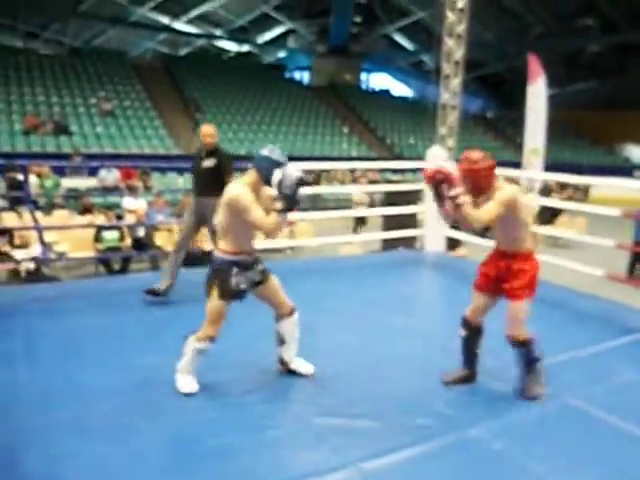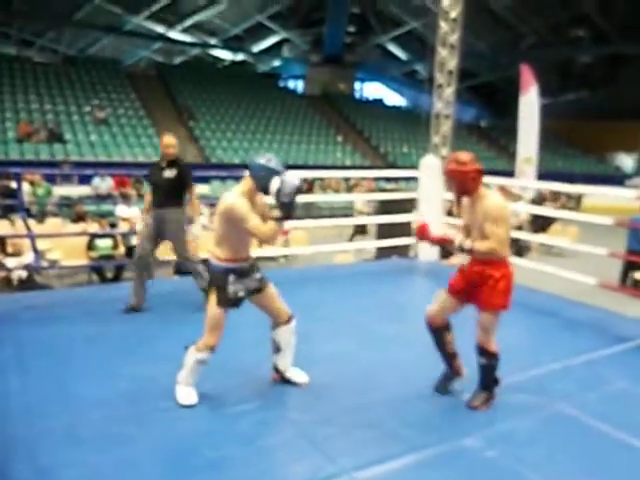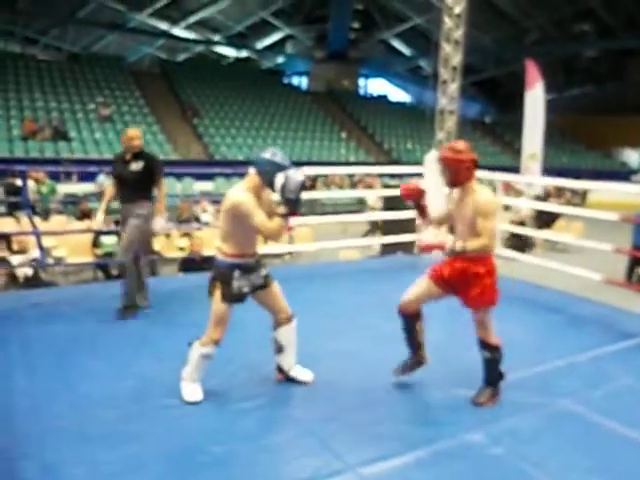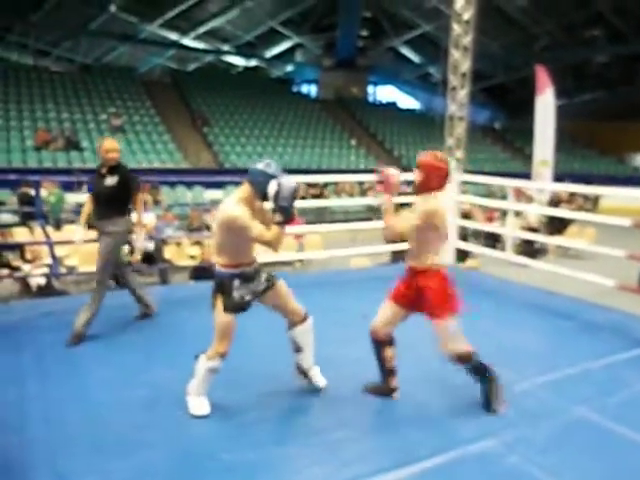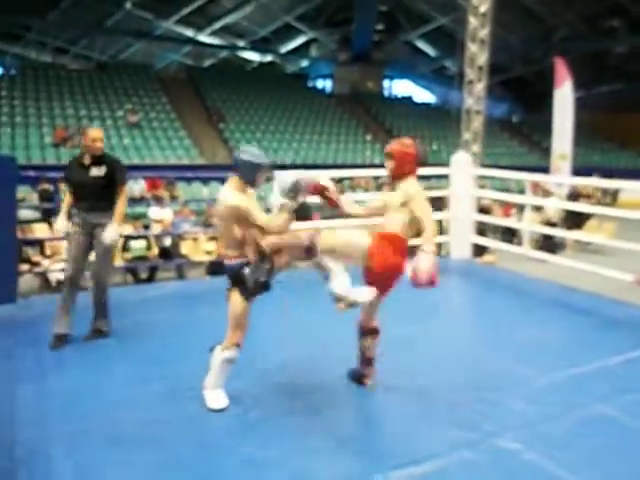
dt=0.3s
person 1, frame 1
left shoulder: (508, 194)
right shoulder: (482, 194)
left elbow: (475, 221)
right elbow: (451, 217)
left wrist: (456, 192)
right wrist: (438, 189)
left hip: (521, 265)
right hip: (497, 258)
left knee: (515, 330)
right knee: (471, 319)
left ankle: (531, 370)
right ankle: (469, 369)
person 1, frame 2
left shoulder: (494, 204)
right shoulder: (467, 202)
left elbow: (496, 248)
left wrist: (456, 241)
right wrist: (438, 236)
left hip: (494, 273)
right hip: (472, 268)
left knee: (485, 338)
right knee: (434, 318)
left ankle: (487, 389)
right ankle: (453, 367)
person 1, frame 3
left shoulder: (484, 199)
right shoulder: (456, 194)
left elbow: (487, 244)
right elbow: (438, 222)
left wrist: (447, 246)
right wrist: (419, 205)
left hip: (478, 270)
right hip: (454, 264)
left knee: (483, 331)
right knee: (407, 304)
left ankle: (492, 385)
right ankle: (417, 354)
person 1, frame 4
left shoulder: (429, 204)
right shoulder: (427, 202)
left elbow: (394, 231)
left wrist: (387, 196)
left hip: (430, 280)
right hip: (414, 277)
left knee: (453, 347)
right knee: (378, 329)
left ankle: (487, 380)
right ankle: (389, 383)
person 1, frame 5
left shoulder: (411, 189)
right shoulder: (400, 191)
left elbow: (428, 224)
right elbow: (360, 211)
left wrist: (426, 255)
right wrist: (333, 196)
left hip: (385, 251)
right hip: (391, 258)
left knee: (319, 238)
right knee: (368, 318)
right ankle: (365, 371)
person 2, frame 1
left shoulder: (262, 190)
right shoulder: (238, 194)
left elbow: (276, 222)
right elbow: (269, 229)
left wrist: (287, 198)
right wrist: (284, 200)
left hip: (250, 260)
right hip: (227, 265)
left knee: (286, 309)
right knee: (210, 331)
left ankle: (288, 360)
right ankle: (185, 370)
person 2, frame 2
left shoulder: (257, 197)
right shoulder: (234, 202)
left elbow: (271, 229)
right elbow: (266, 237)
left wrist: (284, 205)
right wrist: (283, 208)
left hip: (247, 267)
right hip: (224, 273)
left knee: (285, 316)
right knee: (210, 340)
left ankle: (282, 368)
right ankle: (185, 382)
person 2, frame 3
left shoulder: (262, 193)
right shoulder: (240, 198)
left elbow: (275, 223)
right elbow: (273, 233)
left wrist: (289, 203)
right wrist: (288, 204)
left hip: (253, 263)
right hip: (230, 269)
left knee: (285, 315)
right knee: (214, 334)
left ankle: (286, 367)
right ankle: (190, 379)
person 2, frame 4
left shoulder: (253, 201)
right shoulder: (233, 213)
left elbow: (270, 230)
right elbow: (272, 241)
left wrist: (281, 208)
right wrist: (282, 211)
left hip: (254, 271)
right hip: (231, 280)
left knee: (299, 315)
right knee: (220, 347)
left ankle: (305, 367)
right ankle: (196, 392)
person 2, frame 5
left shoulder: (244, 191)
right shoulder: (232, 202)
right elbow: (275, 229)
right wrist: (289, 203)
left hip: (257, 257)
right hip: (242, 268)
right knee: (234, 338)
left ankle: (341, 289)
right ankle: (213, 386)
person 3, frame 1
left shoulder: (222, 157)
right shoulder: (199, 156)
left hip: (214, 204)
right hip: (196, 204)
right knee: (180, 244)
right ankle: (164, 287)
person 3, frame 2
left shoulder: (182, 168)
right shoulder: (156, 167)
left elbow: (192, 196)
right elbow: (151, 193)
right wrist: (144, 215)
left hip: (173, 216)
right hip: (154, 217)
left knee: (185, 259)
right knee: (141, 257)
right ankle: (138, 301)
person 3, frame 3
left shoulder: (150, 160)
right shoulder: (119, 159)
left elbow: (160, 188)
right elbow: (113, 186)
left wrist: (160, 215)
right wrist: (101, 209)
left hip: (141, 211)
right hip: (125, 210)
left knee: (124, 257)
right knee: (136, 257)
left ankle: (130, 301)
right ankle: (141, 299)
person 3, frame 4
left shoulder: (125, 174)
right shoulder: (96, 174)
left elbow: (138, 204)
right elbow: (91, 201)
left wrist: (139, 233)
right wrist: (81, 225)
left hip: (117, 228)
right hip: (101, 227)
left knee: (101, 278)
right knee: (120, 272)
left ankle: (82, 328)
right ankle: (147, 306)
person 3, frame 5
left shoulder: (112, 164)
right shoulder: (74, 164)
left elbow: (121, 196)
right elbow: (70, 192)
left wrist: (115, 225)
right wrist: (62, 215)
left hip: (104, 220)
right hip: (80, 221)
left knee: (100, 276)
right knee: (72, 275)
left ankle: (101, 325)
right ankle: (62, 330)
